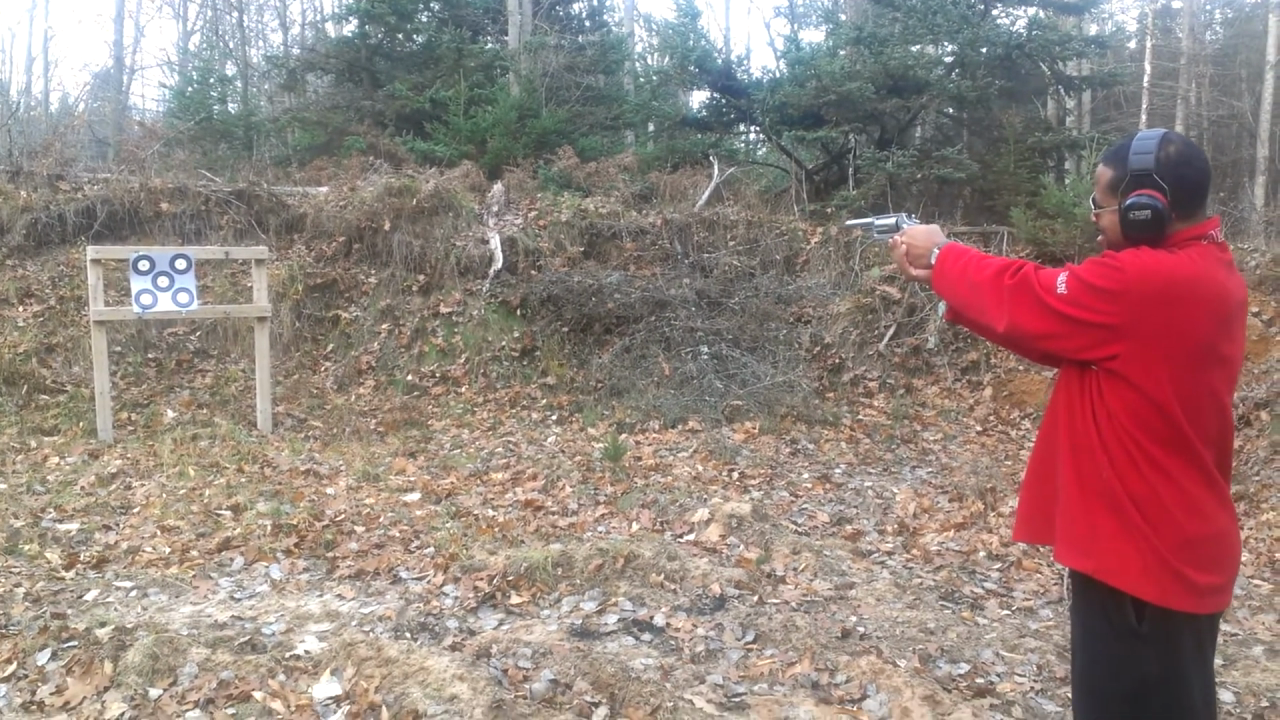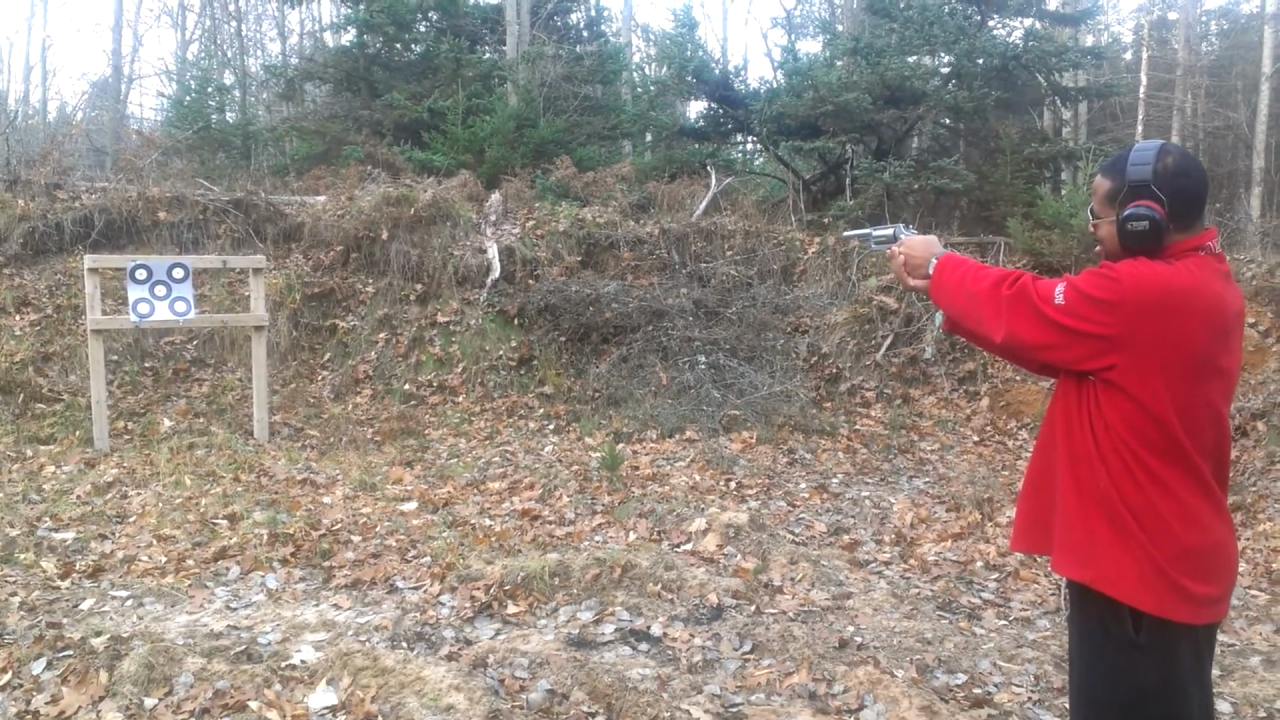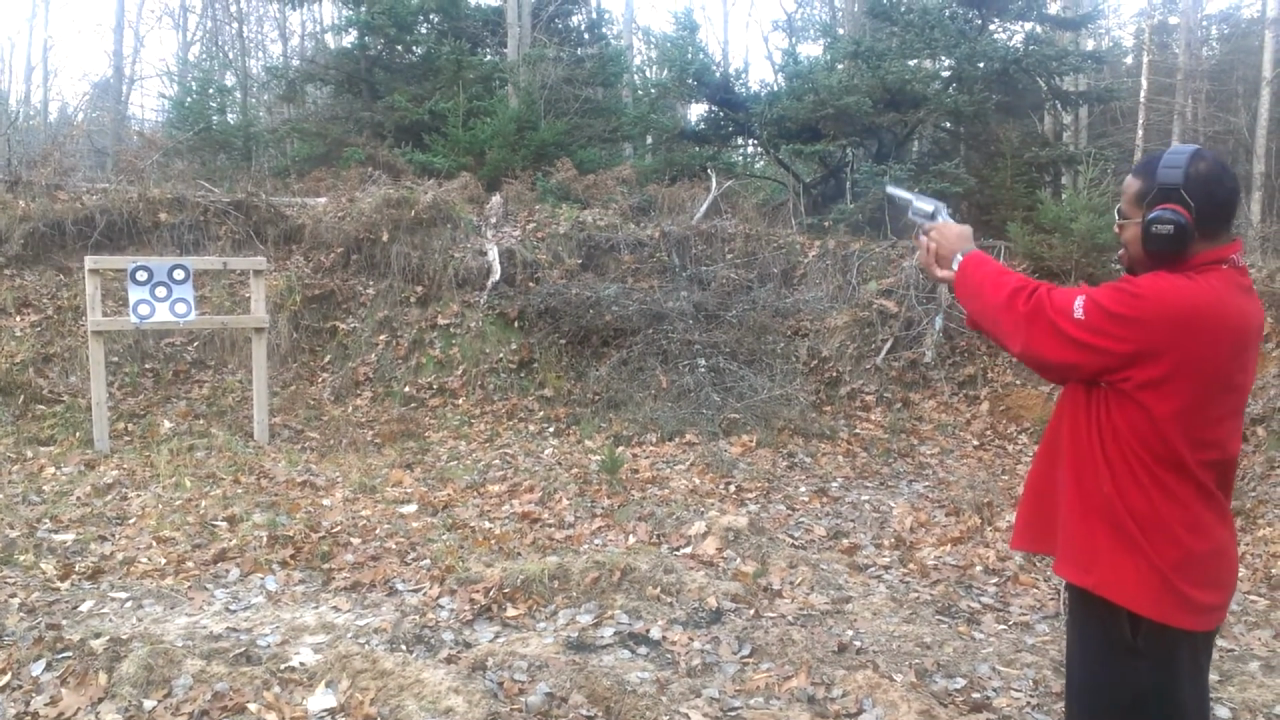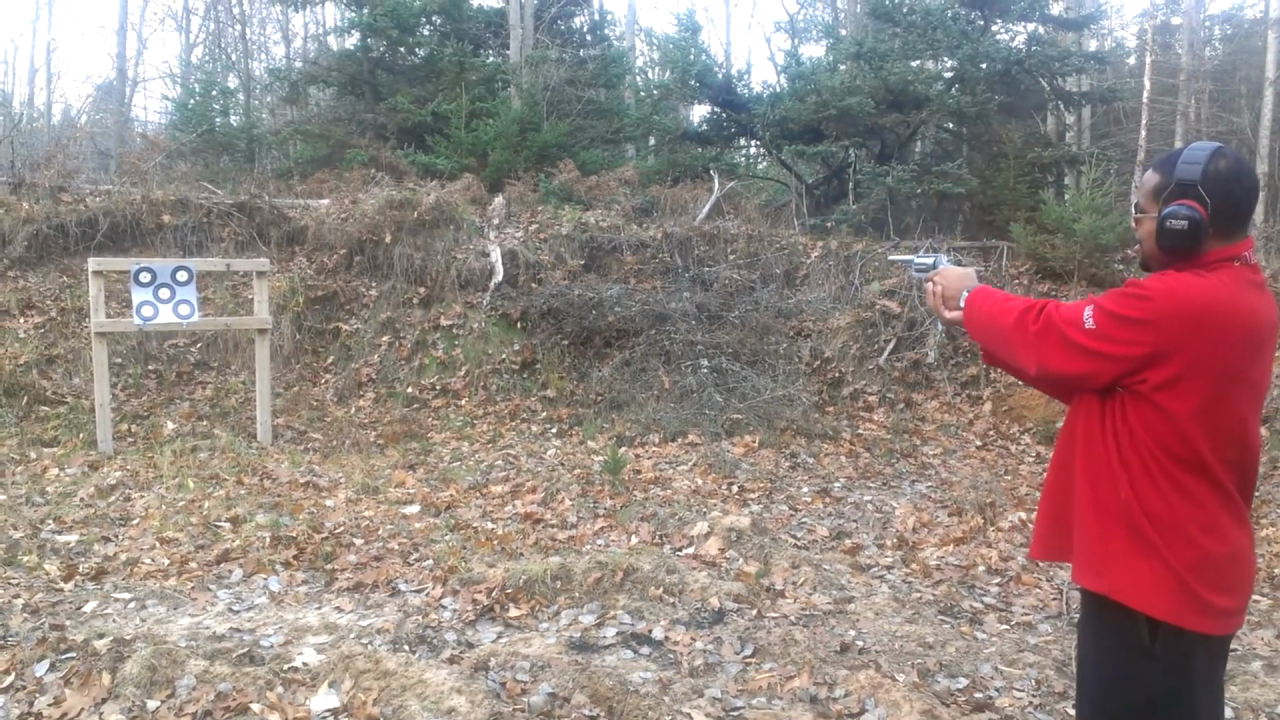
dt=0.4s
person 1, frame 1
left shoulder: (1144, 282)
right shoulder: (1205, 270)
left elbow: (1028, 300)
right elbow: (1062, 319)
left wrist: (940, 255)
right wrist: (947, 276)
left hip: (1147, 554)
right hip: (1175, 546)
person 1, frame 2
left shoulder: (1143, 294)
right shoulder: (1201, 282)
left elbow: (1025, 310)
right elbow: (1057, 329)
left wrist: (938, 265)
right wrist: (945, 285)
left hip: (1145, 564)
right hip: (1170, 556)
person 1, frame 3
left shoulder: (1163, 306)
right shoulder: (1223, 295)
left elbow: (1041, 323)
right elbow: (1076, 337)
left wrist: (966, 258)
right wrist: (971, 283)
left hip: (1144, 572)
right hip: (1174, 564)
person 1, frame 4
left shoulder: (1175, 304)
left elbow: (1056, 340)
right elbow: (1092, 360)
left wrist: (972, 298)
right wrist: (982, 319)
left hip: (1159, 574)
right hip: (1189, 566)
